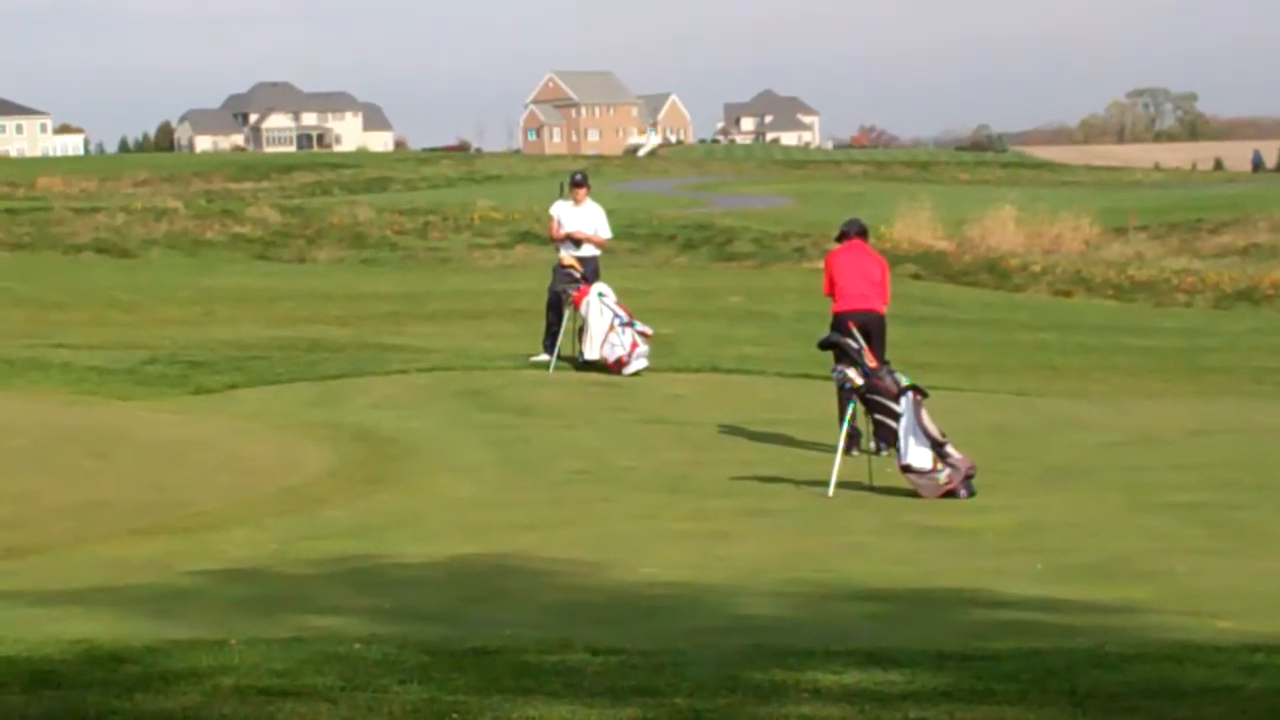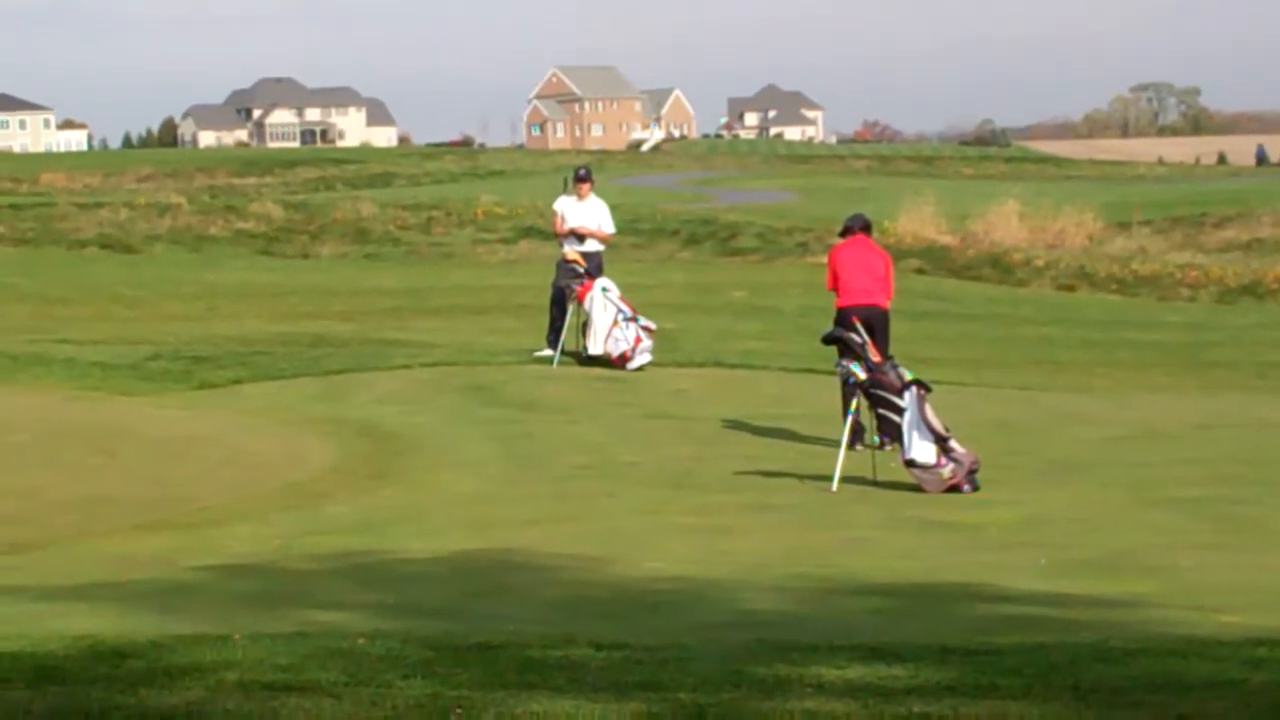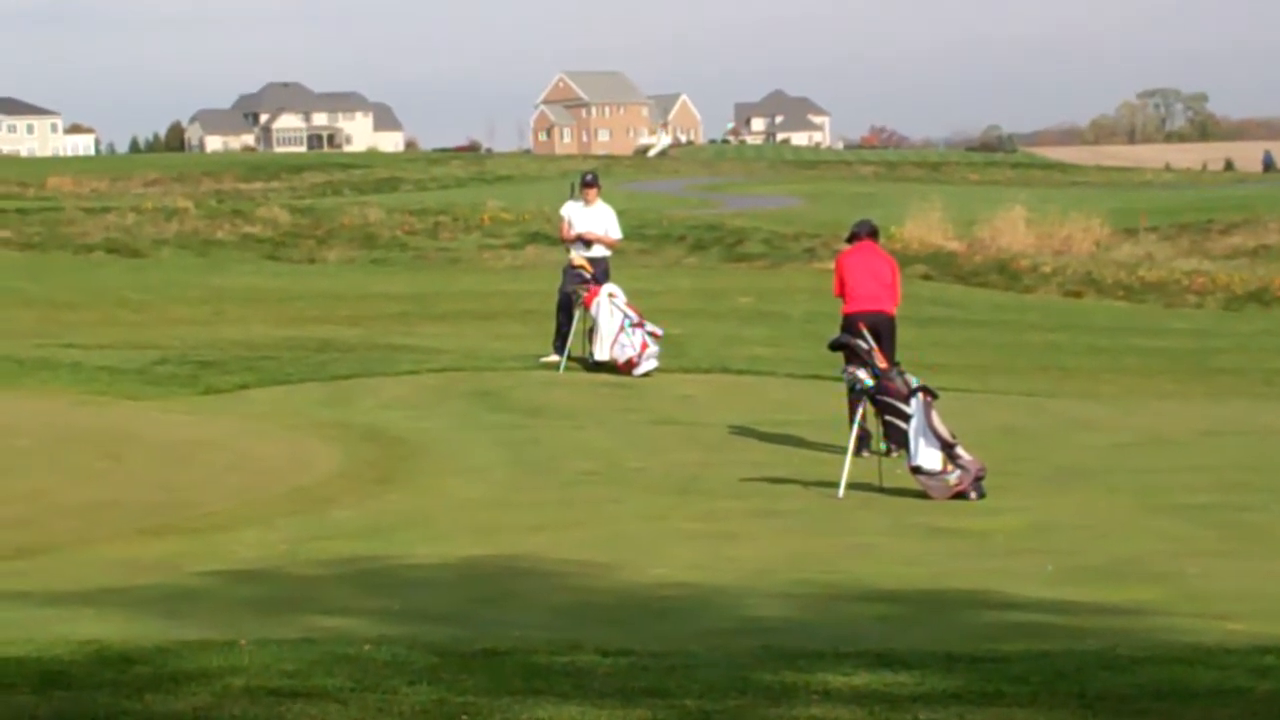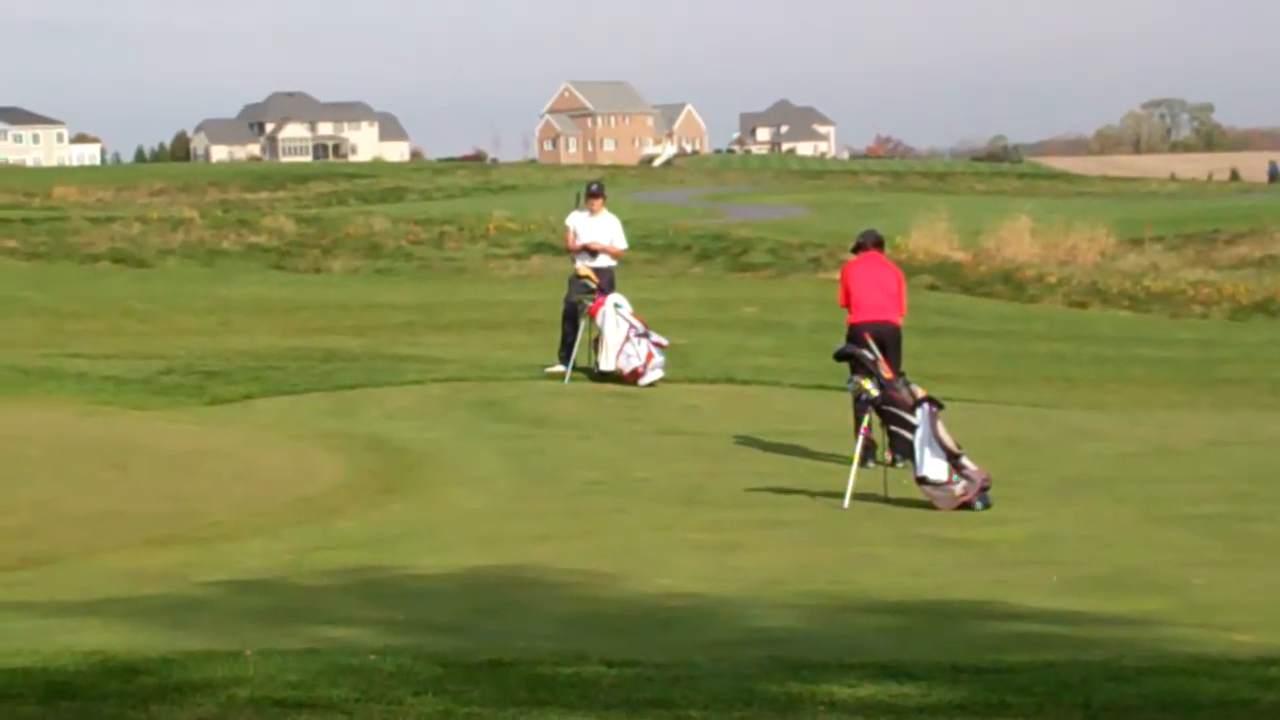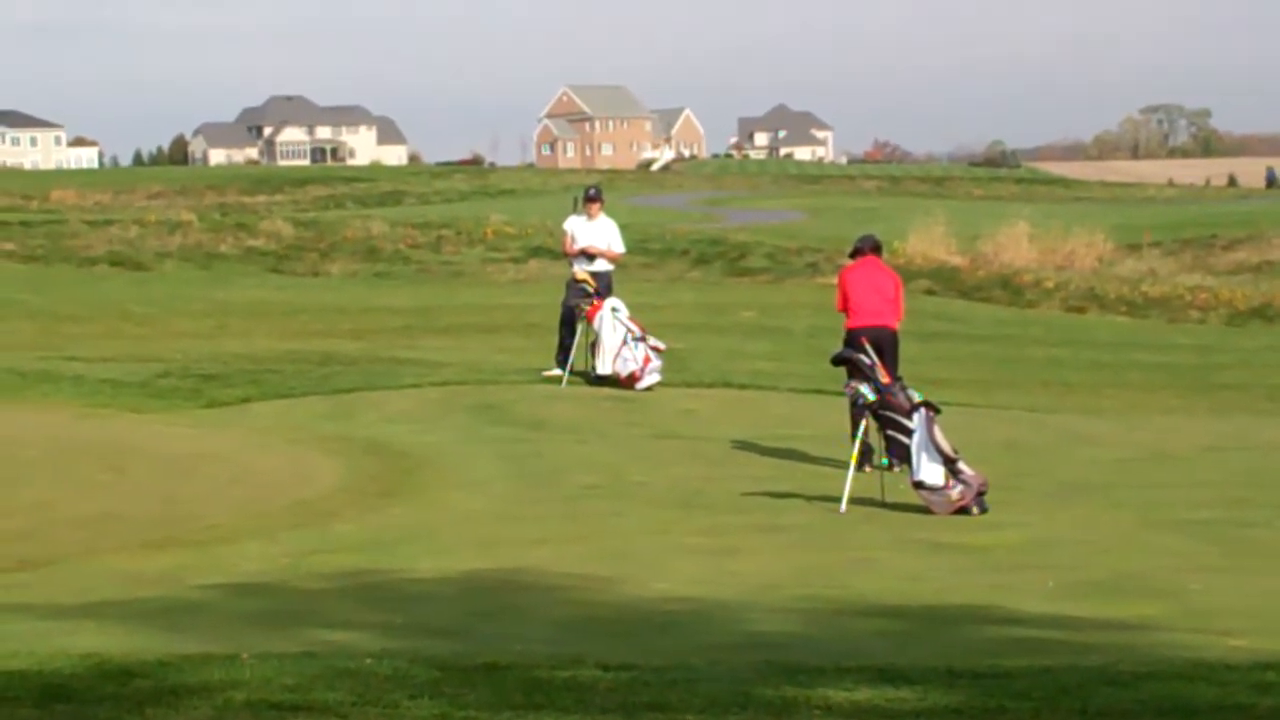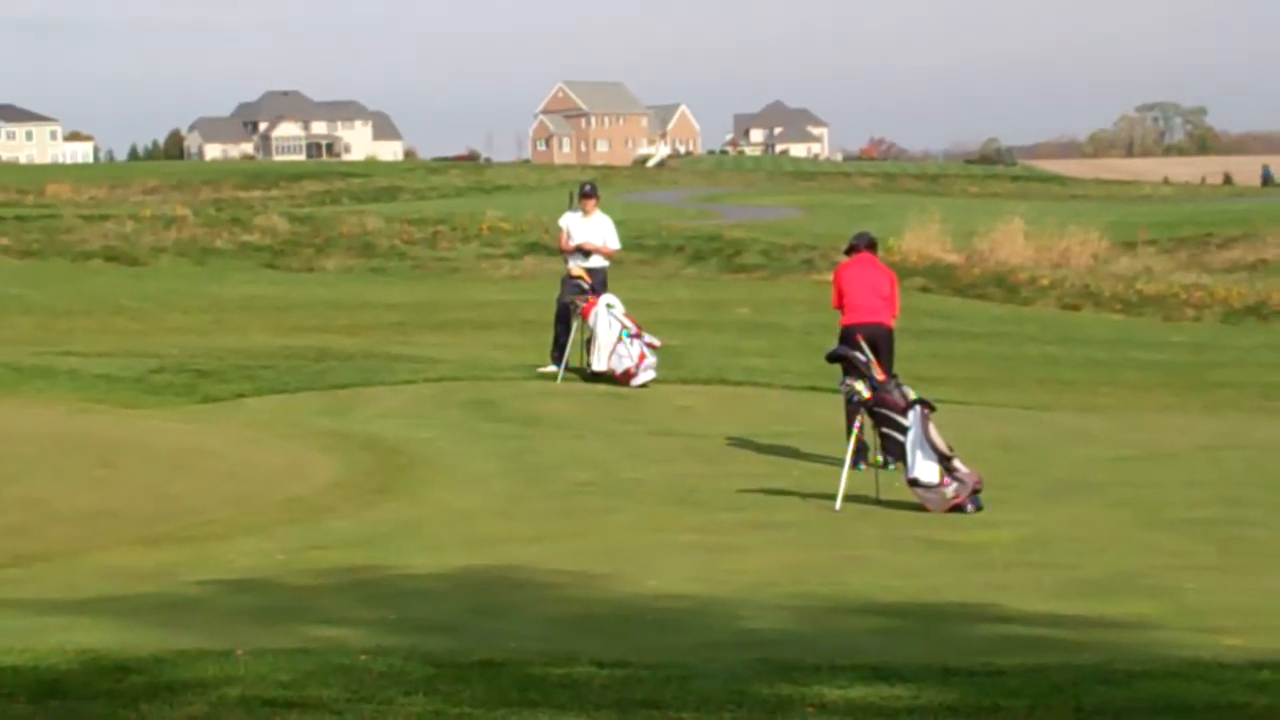
dt=0.1s
person 1, frame 1
left shoulder: (833, 257)
right shoulder: (878, 259)
left elbow: (829, 291)
right elbow: (885, 298)
left hip: (844, 316)
right hip: (874, 317)
left ankle: (851, 440)
right ankle: (883, 440)
person 1, frame 2
left shoulder: (837, 252)
right shoulder: (882, 254)
left elbow: (832, 286)
right elbow: (889, 293)
left hip: (848, 311)
right hip: (877, 311)
left ankle: (855, 435)
person 1, frame 3
left shoulder: (844, 257)
right shoulder: (889, 260)
left elbow: (839, 292)
right elbow: (895, 299)
left hip: (855, 317)
right hip: (884, 318)
left ankle: (861, 442)
person 1, frame 4
left shoulder: (849, 268)
right shoulder: (894, 270)
left elbow: (844, 302)
right elbow: (901, 310)
left hip: (860, 327)
right hip: (889, 328)
left ankle: (867, 452)
right ankle: (898, 451)
person 1, frame 5
left shoulder: (847, 272)
right shoulder: (892, 275)
left elbow: (842, 307)
right elbow: (899, 314)
left hip: (858, 332)
right hip: (887, 332)
left ankle: (864, 456)
person 1, frame 6
left shoulder: (843, 269)
right shoulder: (888, 272)
left elbow: (838, 304)
right elbow: (894, 311)
left hip: (853, 329)
right hip: (882, 330)
left ankle: (858, 454)
person 2, frame 1
left shoulder: (596, 210)
right shoulder: (560, 206)
left elbow: (604, 241)
right elbow: (552, 235)
left wrist: (585, 236)
right wrist: (567, 235)
left hip: (589, 262)
right knee: (554, 301)
right ankle: (549, 349)
person 2, frame 2
left shoulder: (600, 206)
right shoulder: (563, 202)
left elbow: (608, 236)
right elbow: (556, 230)
left wrist: (589, 231)
right wrist: (571, 230)
left hip: (592, 257)
right hip: (569, 256)
right knee: (558, 296)
right ankle: (553, 344)
person 2, frame 3
left shoulder: (607, 211)
right shoulder: (570, 207)
left elbow: (614, 242)
right elbow: (563, 236)
left wrist: (596, 237)
right wrist: (578, 236)
left hip: (599, 263)
right knee: (564, 302)
right ankle: (559, 350)
person 2, frame 4
left shoulder: (612, 221)
right shoulder: (575, 217)
left elbow: (620, 252)
right elbow: (568, 246)
left wrist: (601, 247)
right wrist: (584, 246)
left hip: (604, 273)
right knee: (570, 312)
right ankle: (564, 361)
person 2, frame 5
left shoulder: (610, 225)
right shoulder: (573, 221)
left elbow: (617, 256)
right elbow: (566, 250)
left wrist: (599, 251)
right wrist: (581, 250)
left hip: (602, 277)
right knee: (567, 316)
right ankle: (562, 364)
person 2, frame 6
left shoulder: (605, 221)
right shoulder: (569, 218)
left elbow: (613, 252)
right elbow: (562, 246)
left wrist: (595, 247)
right wrist: (577, 247)
left hip: (597, 273)
right hip: (574, 271)
right knee: (562, 312)
right ankle: (557, 361)
